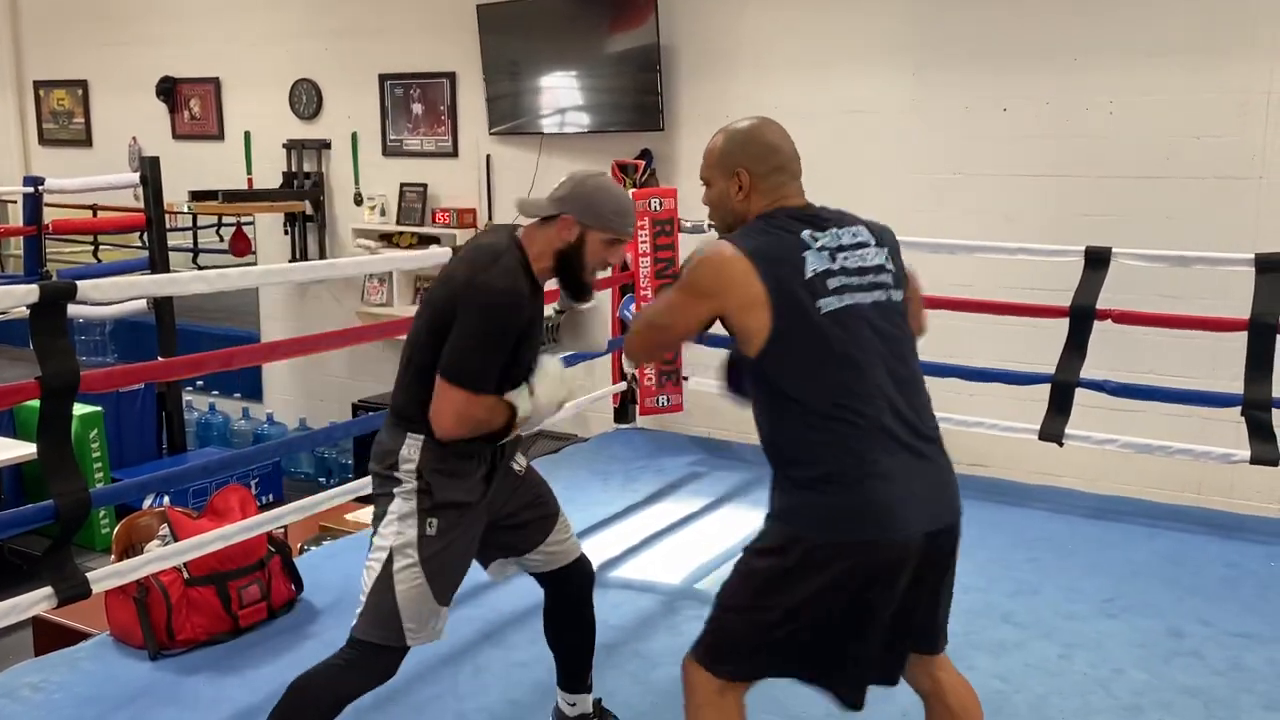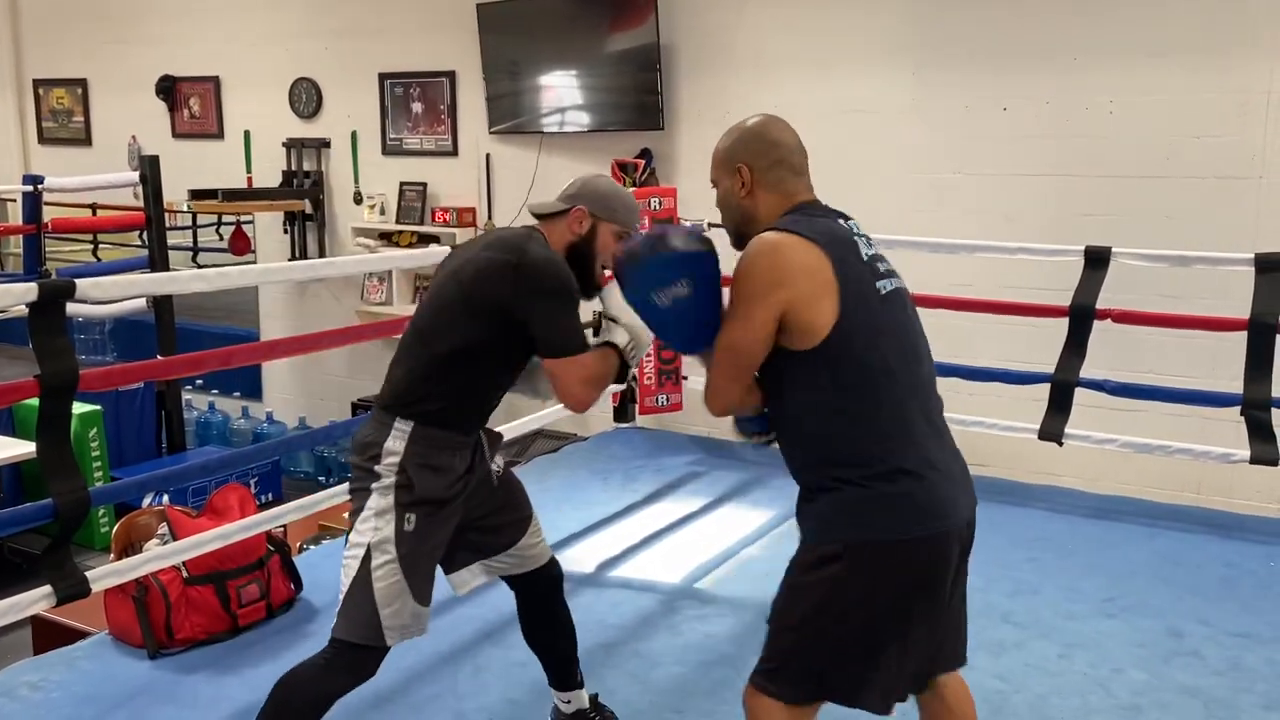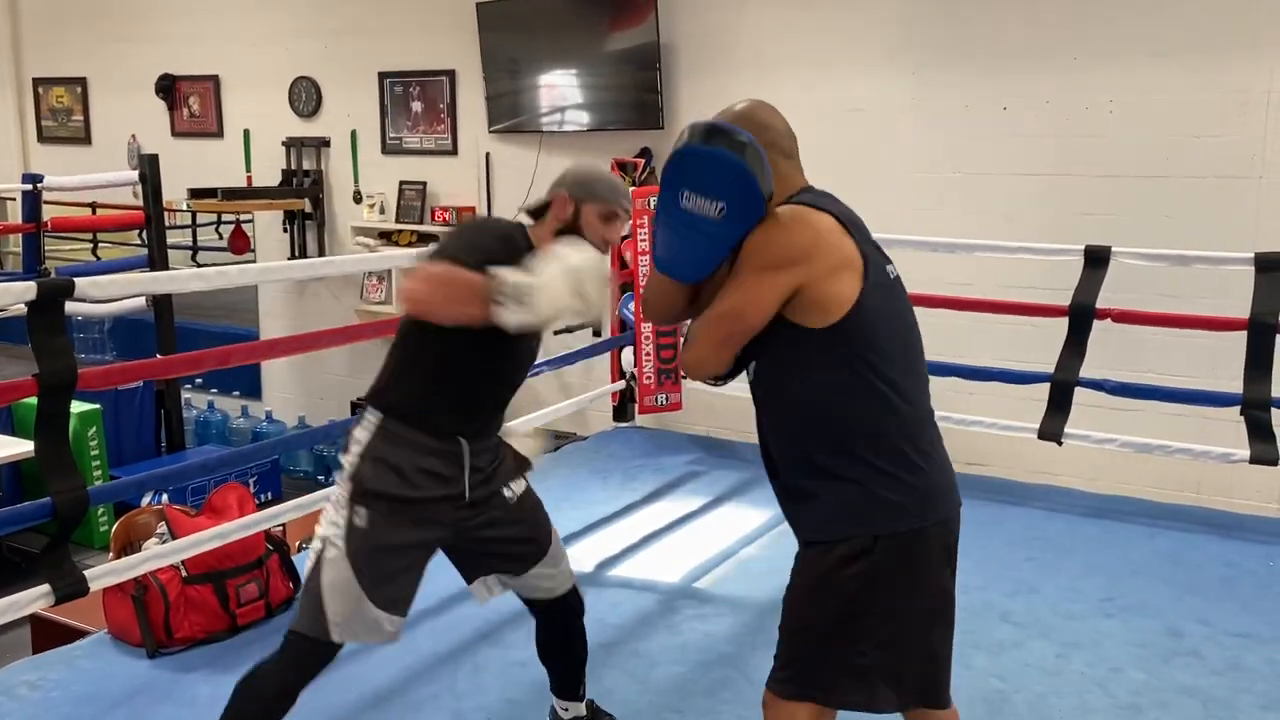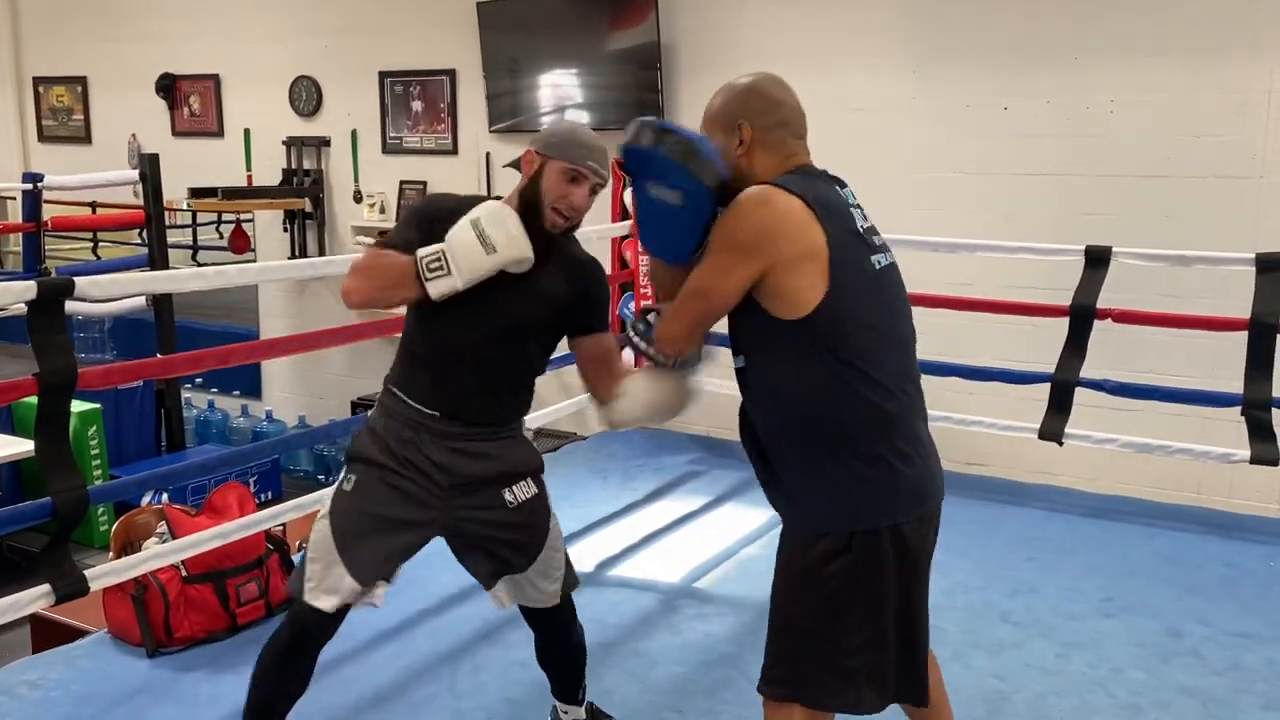
dt=0.2s
person 1, frame 1
left shoulder: (728, 263)
right shoulder: (873, 239)
left elbow: (641, 344)
left hip: (832, 523)
right hip: (930, 503)
right knee: (924, 657)
person 1, frame 2
left shoulder: (775, 255)
right shoulder: (836, 237)
left elbow: (728, 396)
right wrist: (691, 304)
left hip: (876, 520)
right hip: (935, 503)
right knee: (924, 664)
person 1, frame 3
left shoulder: (792, 230)
right shoulder: (803, 225)
left elbow: (702, 359)
right elbow: (660, 306)
right wrist: (686, 233)
left hip: (874, 514)
right hip: (903, 496)
right knee: (908, 665)
person 1, frame 4
left shoulder: (762, 210)
right shoulder: (829, 203)
left elbow: (673, 336)
right elbow: (675, 283)
left wrist: (653, 339)
right wrist: (673, 238)
left hip: (852, 501)
right hip: (901, 480)
right knee: (898, 640)
person 2, frame 1
left shoulder: (510, 250)
right shoulder: (498, 286)
right elbow: (449, 418)
left wrist: (568, 327)
right wrist: (534, 401)
left hip: (486, 458)
right hip: (428, 469)
left knee: (572, 575)
right knee: (375, 656)
person 2, frame 2
left shoulder: (507, 251)
right shoulder: (541, 263)
right elbow: (578, 390)
left wrist: (518, 373)
right wrist: (625, 345)
left hip: (462, 451)
right hip: (408, 458)
left knee: (542, 578)
right knee: (356, 653)
person 2, frame 3
left shoulder: (553, 274)
right shoulder: (489, 241)
right elbow: (427, 298)
right wrist: (531, 295)
left hip: (475, 461)
right hip: (394, 460)
left knee: (560, 598)
right knee: (311, 646)
person 2, frame 4
left shoulder: (578, 273)
right shoulder: (442, 217)
left elbow: (608, 381)
right elbow: (359, 287)
right wrist: (453, 259)
left hip: (496, 458)
right hip: (398, 445)
left knee: (551, 608)
right knee: (309, 619)
